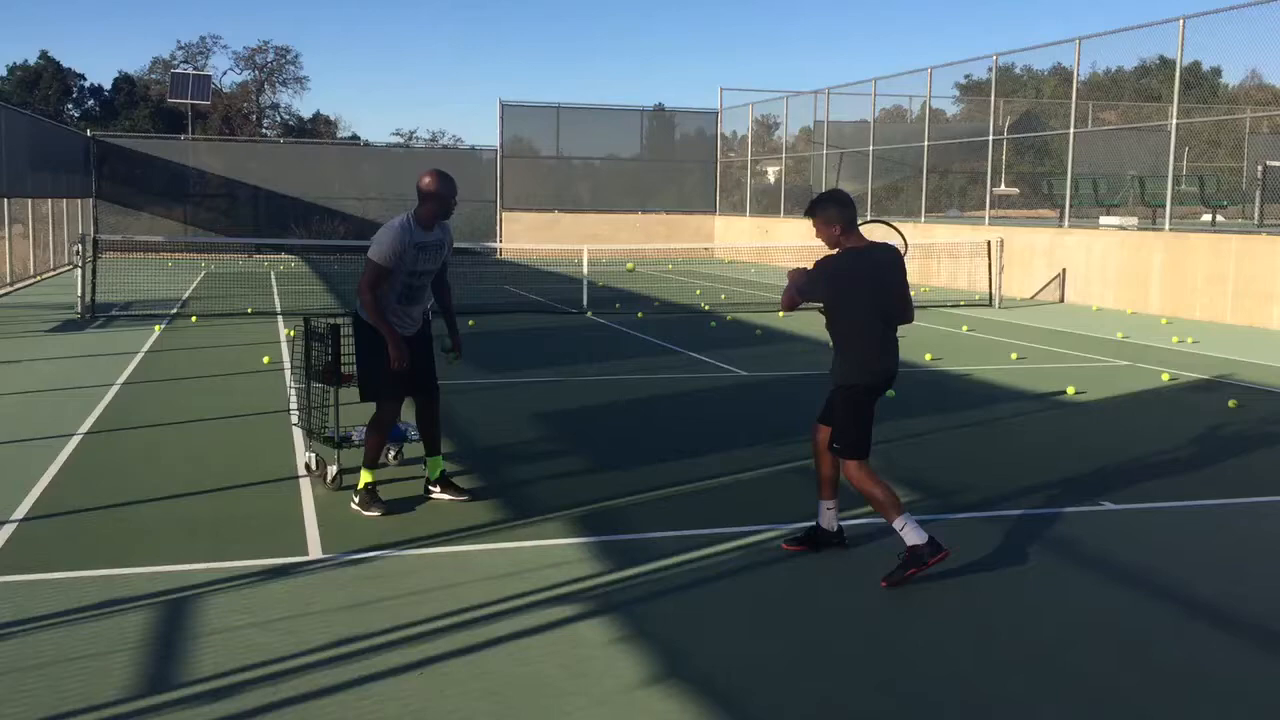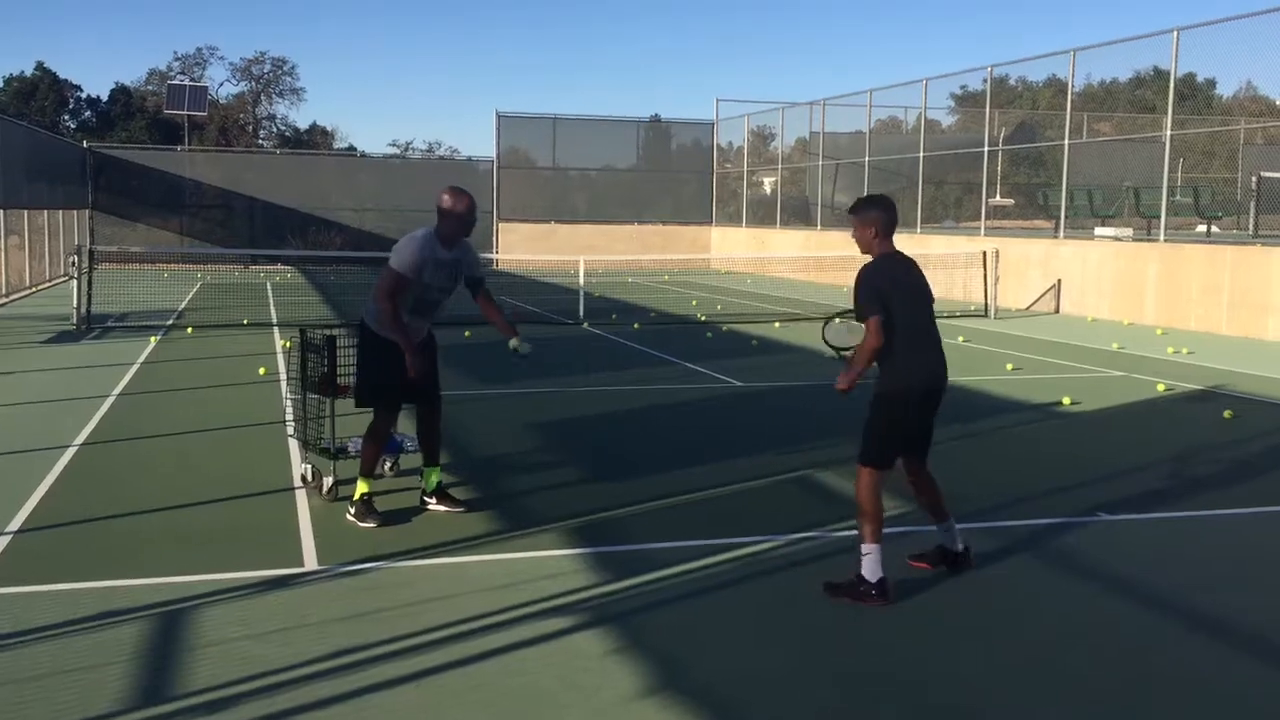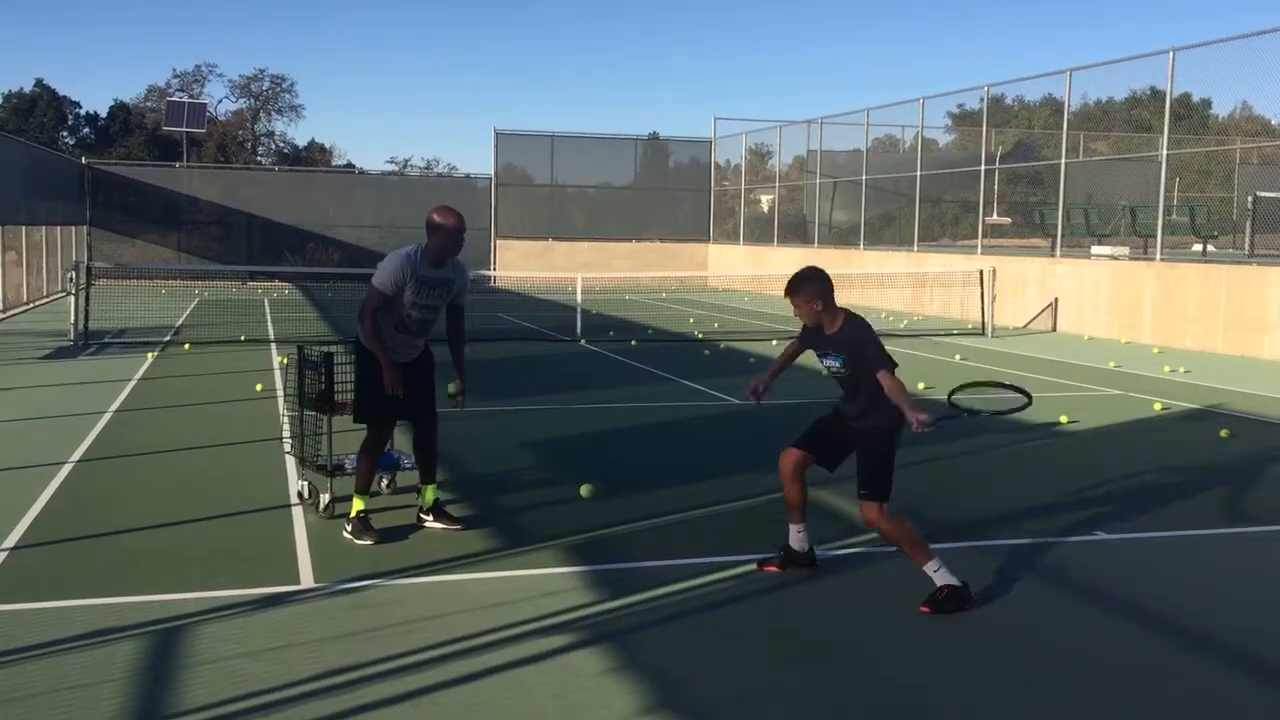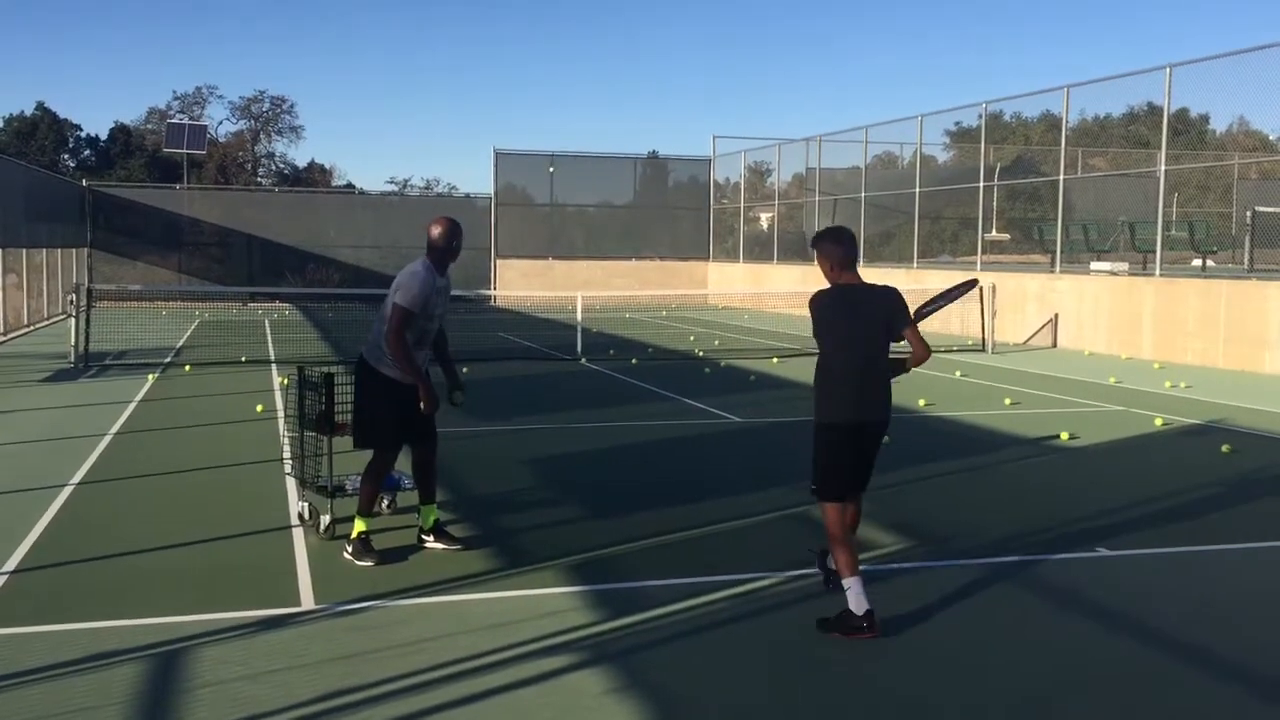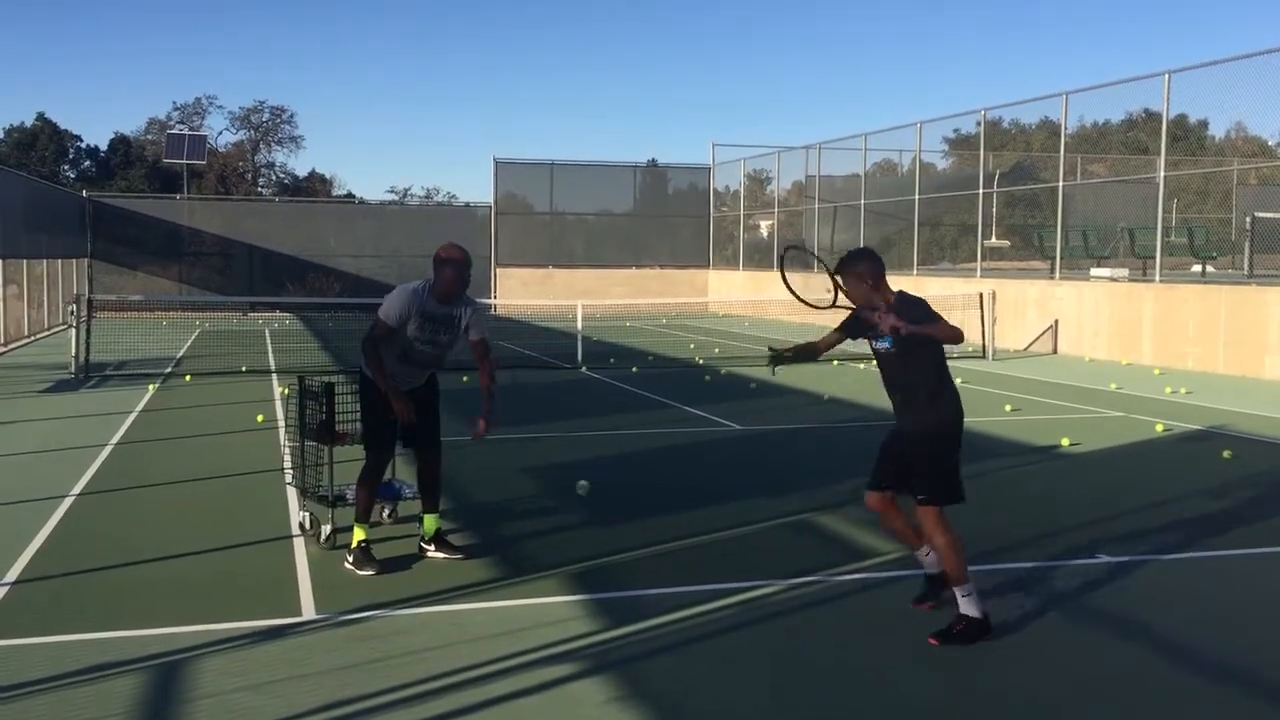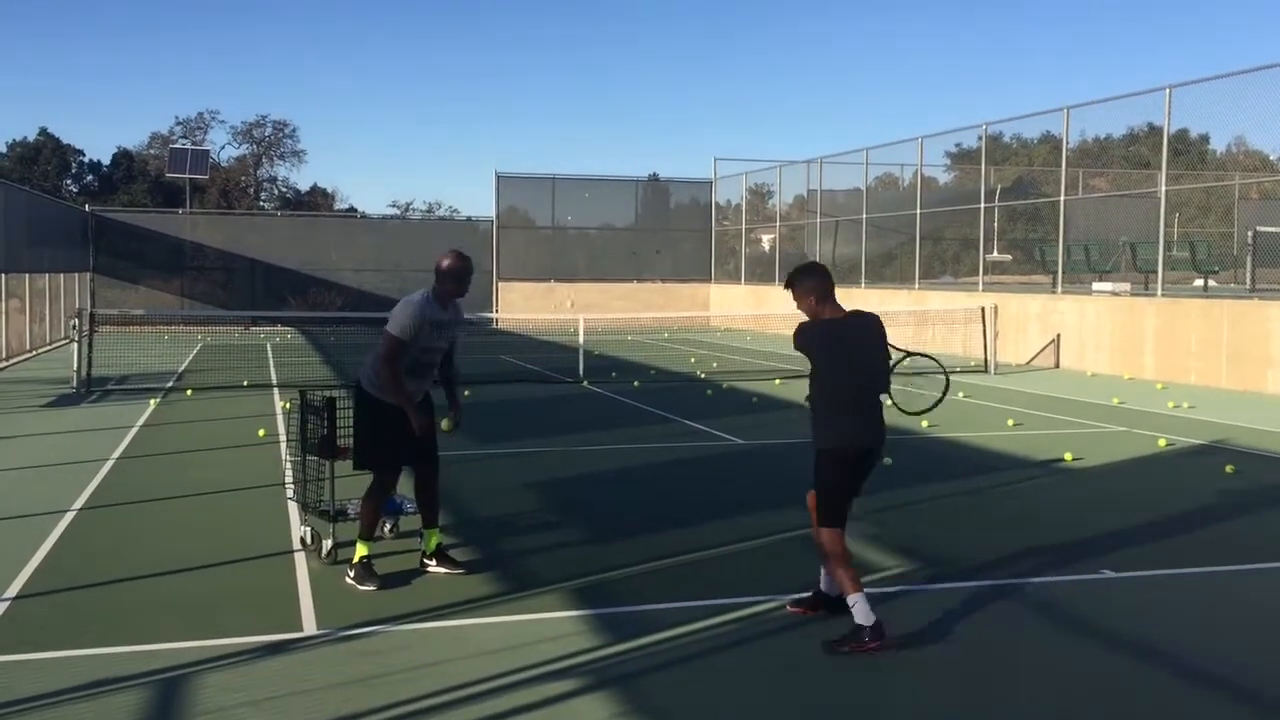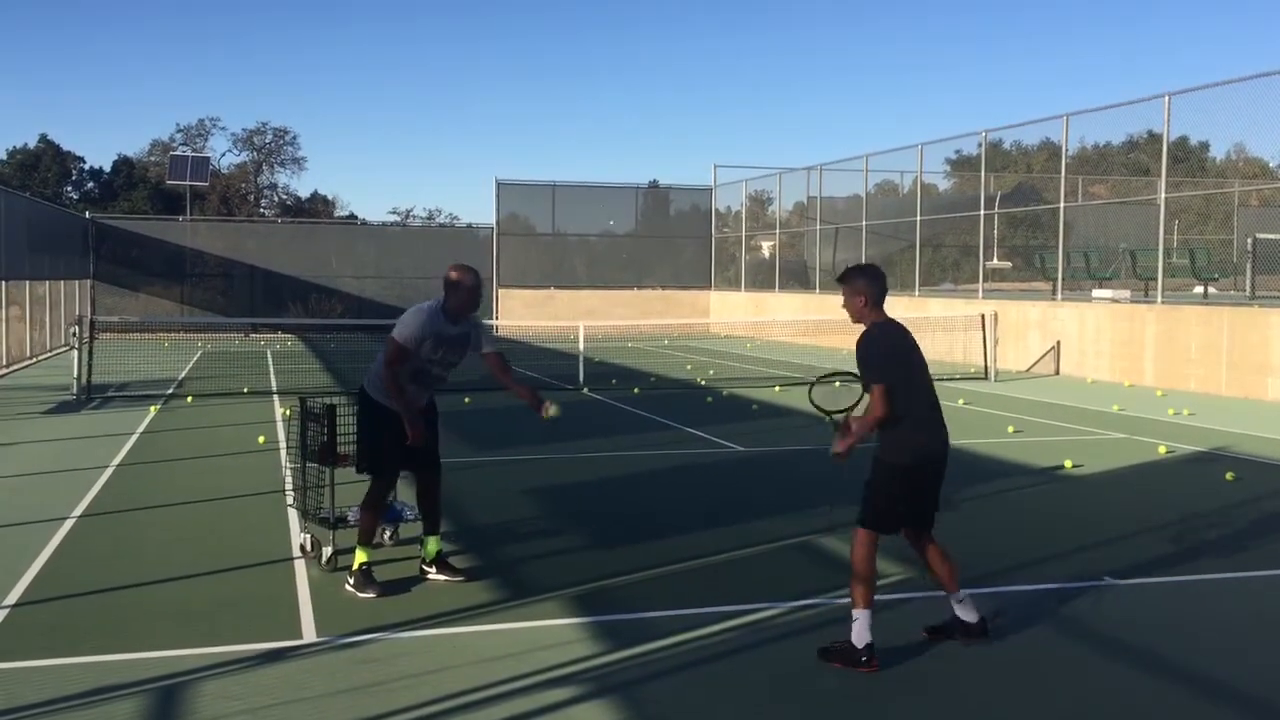
dt=0.7s
person 1, frame 1
left shoulder: (831, 268)
right shoulder: (889, 256)
left elbow: (788, 302)
right elbow: (904, 315)
left wrist: (795, 279)
left hip: (858, 374)
right hip: (880, 367)
left knee: (854, 466)
right knee: (823, 436)
left ankle: (919, 544)
right ankle: (828, 527)
person 1, frame 2
left shoulder: (871, 275)
right shoulder: (909, 267)
left elbow: (874, 339)
left wrist: (850, 375)
left hip: (900, 384)
right hip: (930, 380)
left knee: (868, 473)
right knee: (914, 463)
left ankle: (872, 579)
right ankle: (954, 547)
person 1, frame 3
left shoulder: (859, 337)
right shoulder: (818, 328)
left elbow: (890, 382)
right elbow: (794, 346)
left wrist: (912, 411)
right wrist: (767, 378)
left hip: (876, 423)
right hip: (848, 413)
left knee: (873, 513)
right knee: (790, 462)
left ankle: (950, 586)
right ankle: (798, 550)
person 1, frame 4
left shoulder: (822, 303)
right shoulder: (889, 298)
right elbow: (920, 351)
right wrist: (894, 367)
left hip: (835, 416)
right hip: (876, 415)
left knee: (833, 508)
right knee: (850, 495)
left ankle: (859, 613)
right ankle: (838, 566)
person 1, frame 5
left shoulder: (912, 307)
right shoulder: (865, 314)
left elbow: (954, 336)
right elbow: (823, 346)
left wrist: (904, 327)
right wrist: (786, 355)
left hip: (938, 423)
right hip: (908, 423)
left knee: (930, 516)
right knee: (878, 500)
left ankle: (974, 615)
right ankle: (936, 568)
person 1, frame 6
left shoulder: (811, 334)
right shoulder: (871, 324)
right elbow: (882, 385)
left hip: (839, 442)
right hip: (869, 437)
left knee: (829, 532)
right knee: (817, 503)
left ankle: (867, 625)
right ankle: (829, 592)
person 1, frame 7
left shoulder: (872, 341)
right shoulder: (894, 335)
left elbow: (879, 406)
left wrist: (848, 441)
right wrist: (855, 426)
left hip: (908, 451)
right hip: (928, 447)
left knee: (865, 537)
right knee: (918, 535)
left ankle: (861, 645)
right ankle: (968, 617)
person 2, frame 1
left shoulder: (443, 234)
right shoulder: (394, 234)
right elbow: (366, 290)
left wrist: (453, 330)
right wrist: (392, 341)
left hip: (416, 327)
right hip: (379, 331)
left knee: (429, 399)
right knee: (389, 407)
left ankle: (435, 477)
right ankle: (364, 487)
person 2, frame 2
left shoulder: (464, 253)
right shoulder: (416, 246)
left elbow: (484, 300)
right elbow: (385, 298)
left wrist: (513, 335)
right wrist: (408, 349)
left hip: (419, 336)
right hip: (382, 336)
left knee: (431, 409)
right knee: (386, 416)
left ankle: (431, 488)
right ankle: (360, 498)
person 2, frame 3
left shoulder: (458, 272)
right shoulder: (400, 264)
left elbow: (455, 325)
right elbow: (367, 314)
left wrist: (460, 373)
right wrist: (387, 365)
left hip: (417, 355)
right hip: (378, 354)
left knee: (427, 426)
right knee: (380, 432)
left ankle: (428, 505)
right ankle: (357, 514)
person 2, frame 4
left shoulder: (442, 280)
right shoulder: (418, 279)
right elbow: (394, 336)
left wrist: (451, 376)
right wrist: (424, 384)
left hip: (412, 376)
right hip: (383, 376)
left knee: (426, 446)
right knee: (386, 454)
left ankle: (429, 525)
right ankle: (357, 536)
person 2, frame 5
left shoulder: (469, 310)
right shoulder: (406, 298)
left elbow: (484, 361)
right elbow: (370, 345)
left wrist: (486, 411)
right wrist: (393, 395)
left hip: (422, 385)
right hip: (381, 384)
left knee: (431, 454)
right knee: (379, 458)
left ankle: (431, 536)
right ankle: (358, 545)
person 2, frame 6
left shoulder: (454, 313)
right shoulder: (413, 308)
right elbow: (385, 363)
left wrist: (453, 401)
right wrist: (411, 411)
left hip: (417, 397)
right hip: (380, 399)
left knee: (428, 470)
right knee: (386, 478)
left ankle: (431, 550)
right ankle: (359, 560)
person 2, frame 7
left shoulder: (474, 329)
right shoulder: (420, 319)
left elbow: (502, 371)
right elbow: (388, 368)
left wrist: (537, 402)
right wrist: (409, 419)
left hip: (420, 405)
right hip: (381, 403)
left knee: (430, 476)
right knee: (384, 483)
left ankle: (431, 557)
right ankle: (359, 567)
